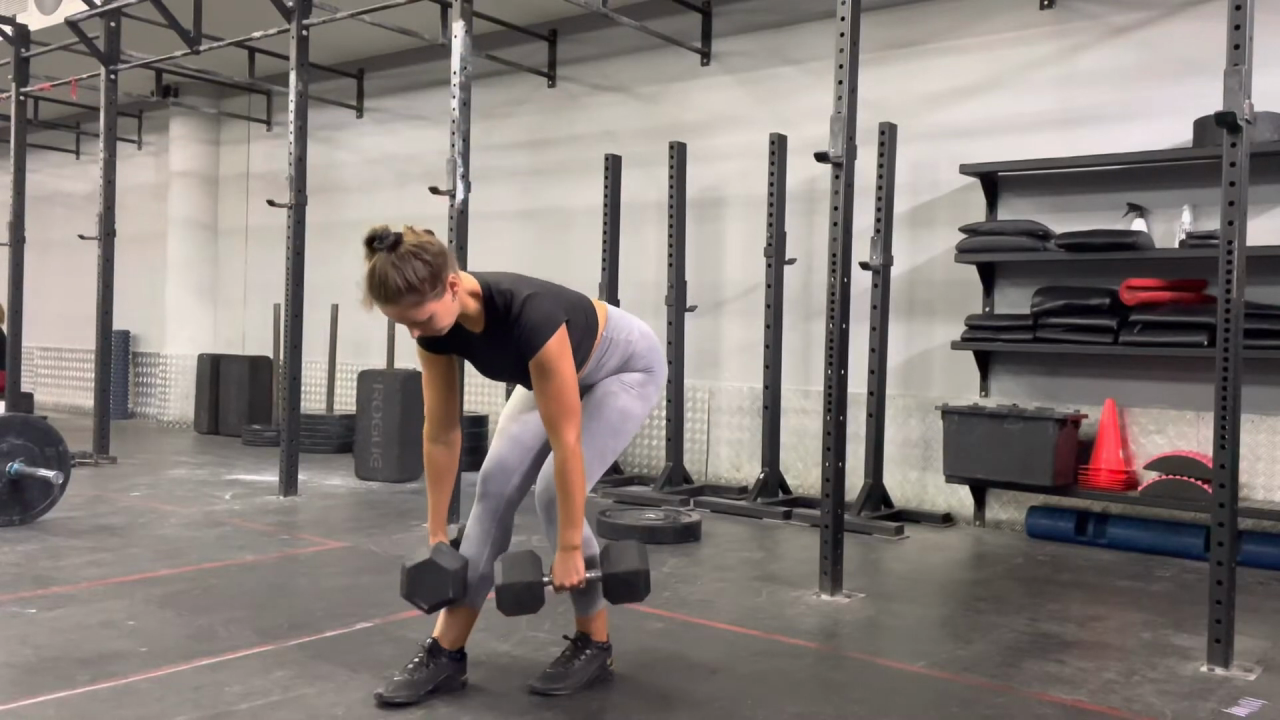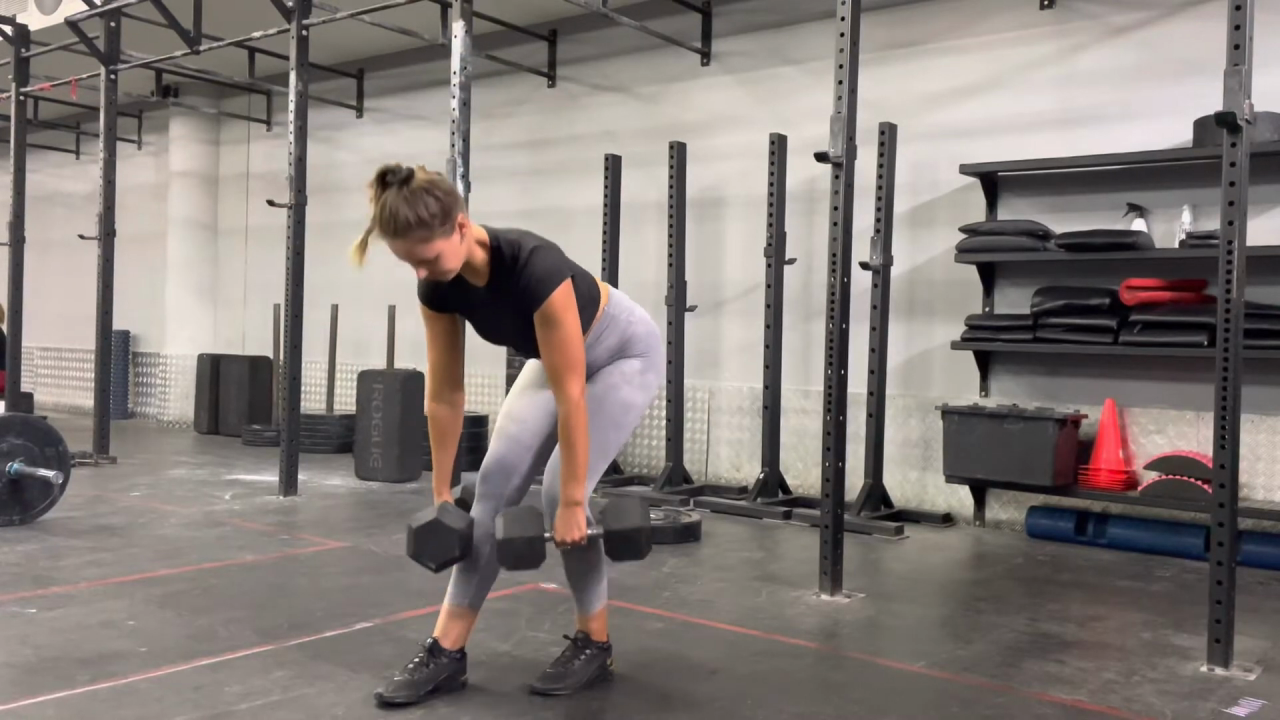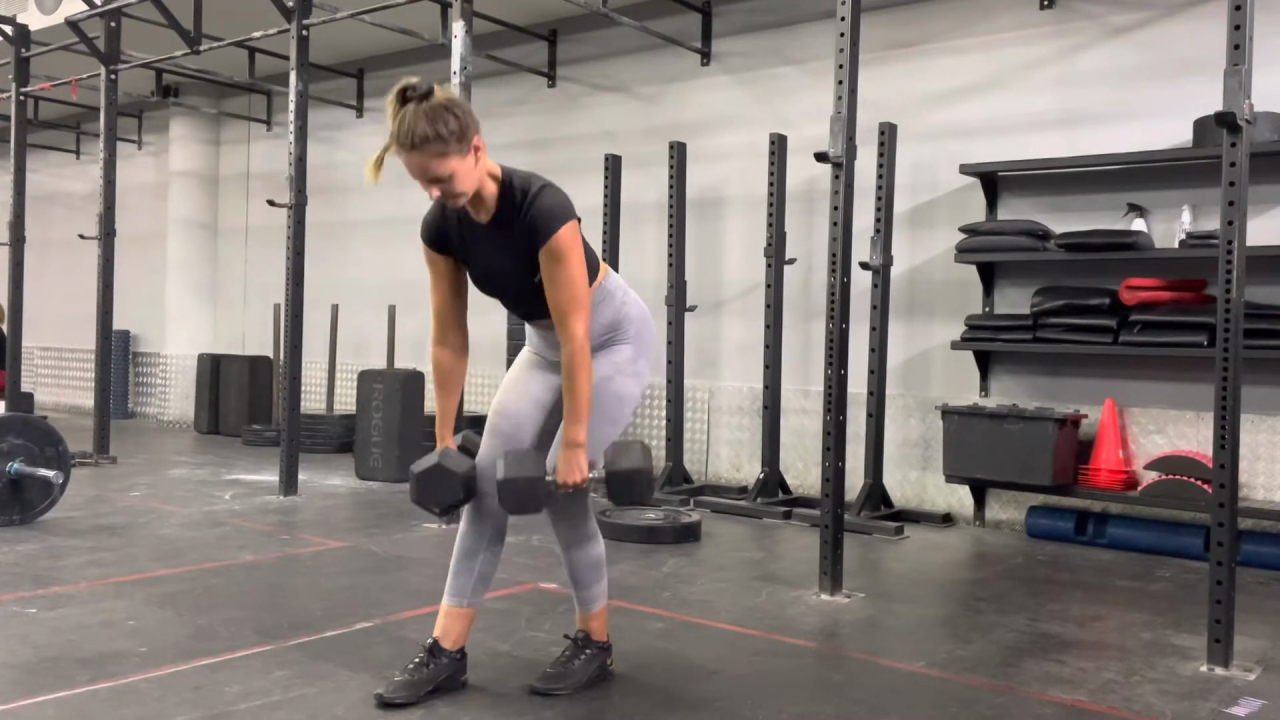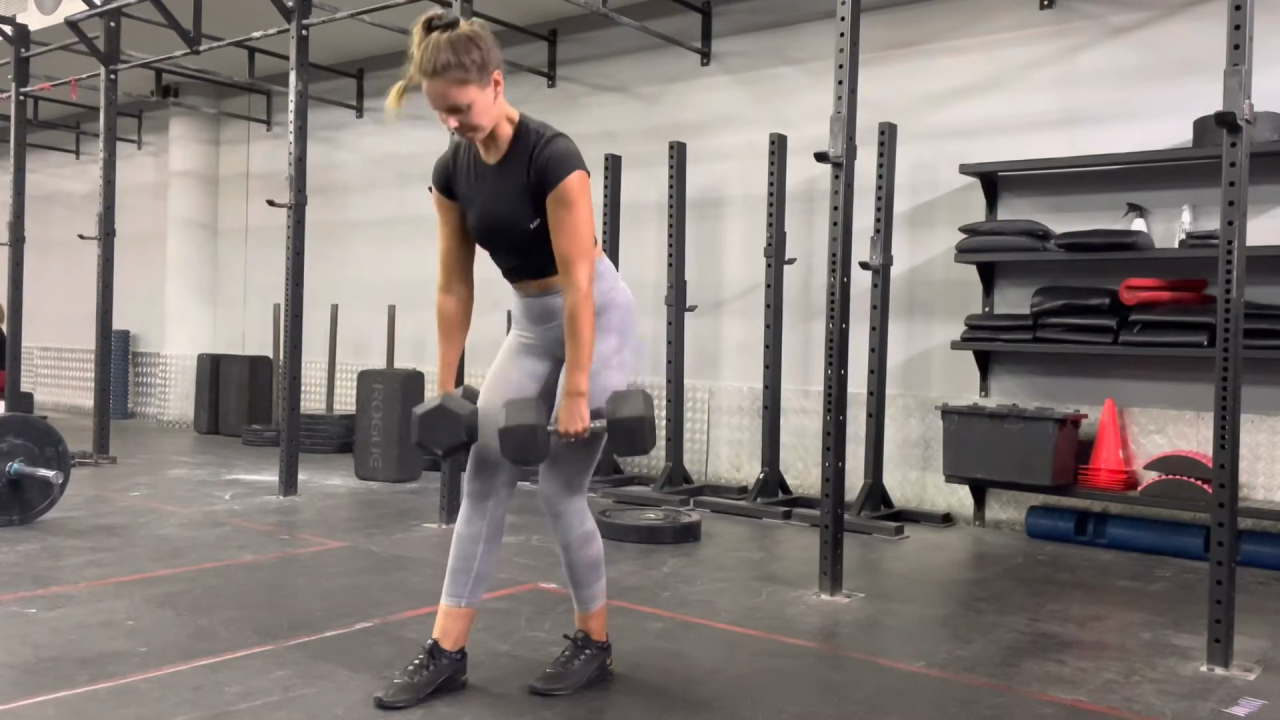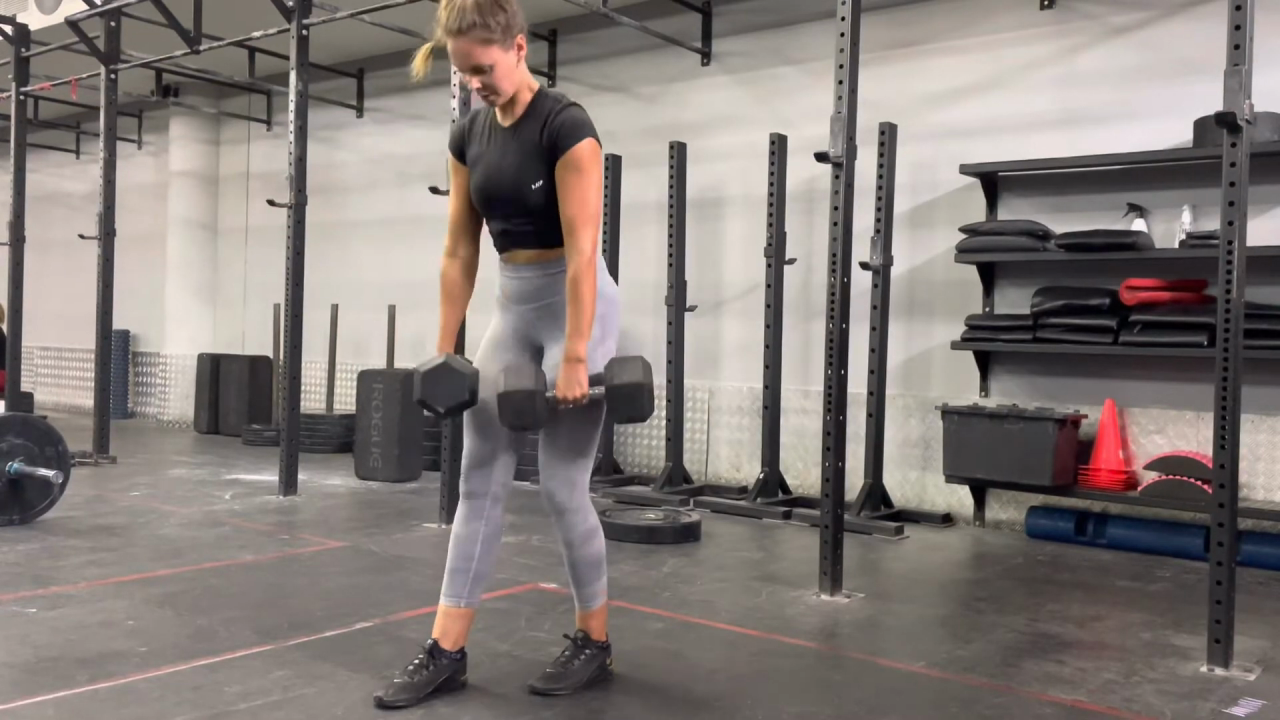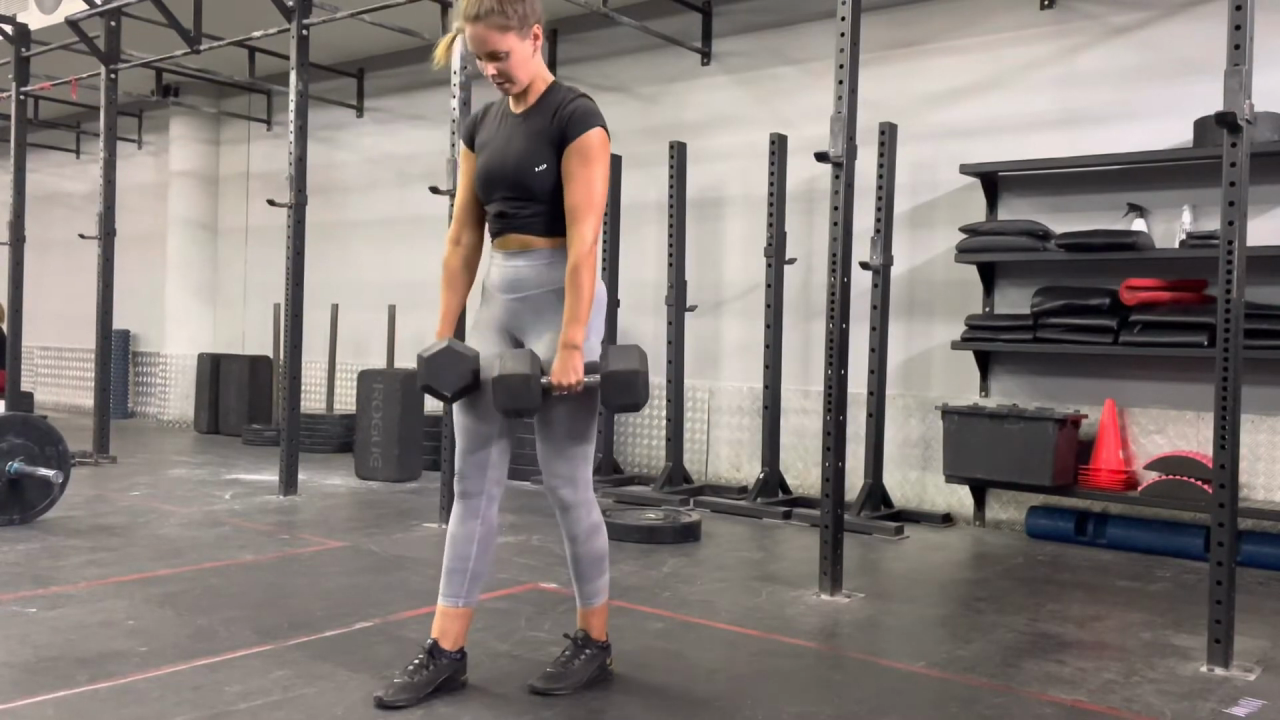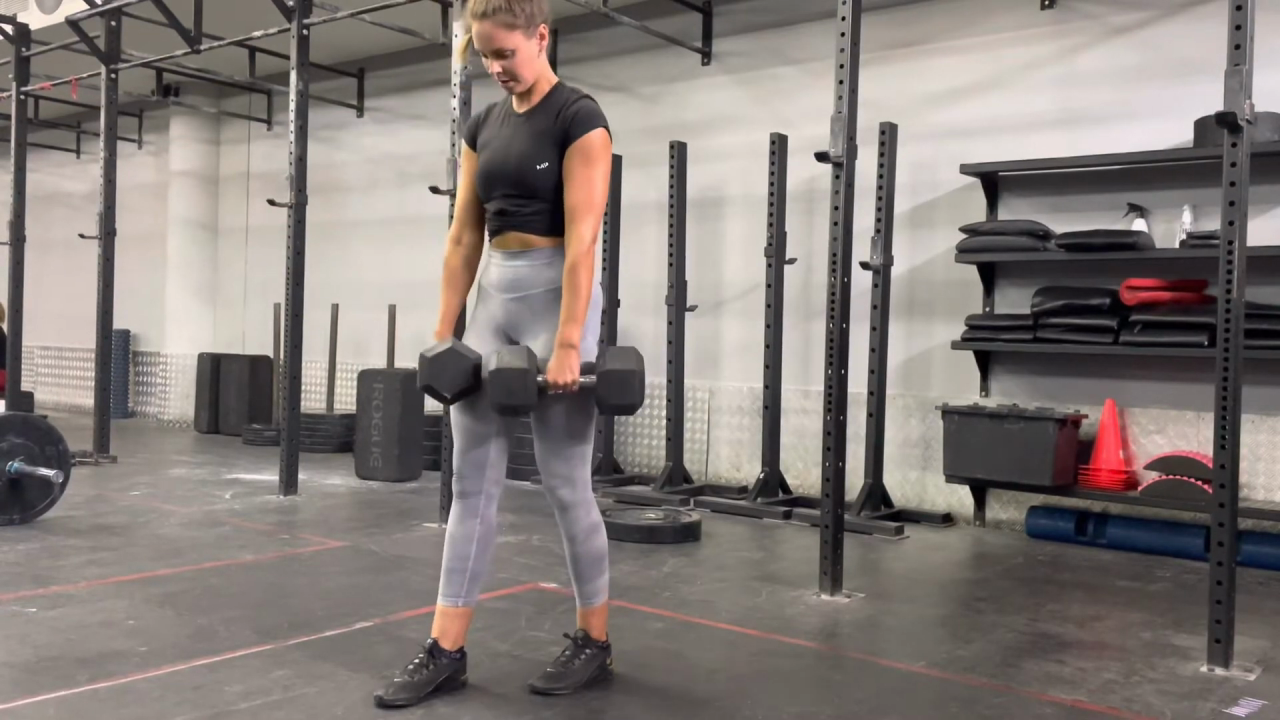
dt=0.2s
person 1, frame 1
left shoulder: (528, 313)
right shoulder: (438, 328)
left elbow: (566, 442)
right elbow: (441, 434)
left wrist: (570, 550)
right wrist: (437, 535)
left hip: (625, 368)
right hip: (558, 373)
left knee: (552, 494)
right knee: (494, 486)
left ankle: (595, 644)
right ankle: (446, 651)
person 1, frame 2
left shoulder: (535, 266)
right shoulder: (439, 287)
left elbow: (571, 396)
right elbow: (445, 393)
left wrist: (572, 504)
right wrist: (441, 494)
left hip: (624, 354)
right hip: (549, 363)
left knee: (555, 500)
right knee: (493, 488)
left ankle: (594, 644)
right ankle: (446, 651)
person 1, frame 3
left shoulder: (541, 206)
right shoulder: (442, 225)
left elbow: (577, 337)
right elbow: (449, 339)
left wrist: (574, 445)
right wrist: (445, 439)
left hip: (613, 337)
right hip: (541, 346)
left knee: (563, 492)
right knee: (486, 482)
left ankle: (595, 644)
right ankle: (446, 650)
person 1, frame 4
left shoulder: (552, 155)
right shoulder: (453, 168)
left elbow: (579, 283)
right elbow: (454, 285)
left wrist: (577, 395)
right wrist: (446, 386)
left hip: (598, 320)
right hip: (527, 324)
left knee: (559, 491)
right knee: (483, 483)
left ankle: (594, 643)
right ankle: (447, 650)
person 1, frame 5
left shoulder: (565, 124)
right shoulder: (468, 135)
left elbow: (582, 250)
right elbow: (459, 250)
left wrist: (576, 359)
right wrist: (444, 349)
left hip: (576, 306)
right hip: (511, 310)
left knee: (561, 487)
right knee: (479, 483)
left ankle: (594, 643)
right ankle: (446, 649)
person 1, frame 6
left shoulder: (576, 115)
right shoulder: (481, 124)
left elbow: (584, 237)
right elbow: (463, 236)
left wrist: (570, 345)
right wrist: (444, 333)
left hip: (559, 298)
right hip: (495, 302)
left knee: (567, 484)
right knee: (474, 482)
left ankle: (595, 642)
right ankle: (445, 650)
person 1, frame 7
left shoulder: (579, 116)
right shoulder: (484, 124)
left elbow: (582, 238)
right elbow: (464, 236)
left wrist: (567, 345)
right wrist: (443, 332)
left hip: (555, 298)
right hip: (492, 302)
left knee: (565, 484)
right knee: (471, 481)
left ankle: (594, 641)
right ankle: (445, 650)
